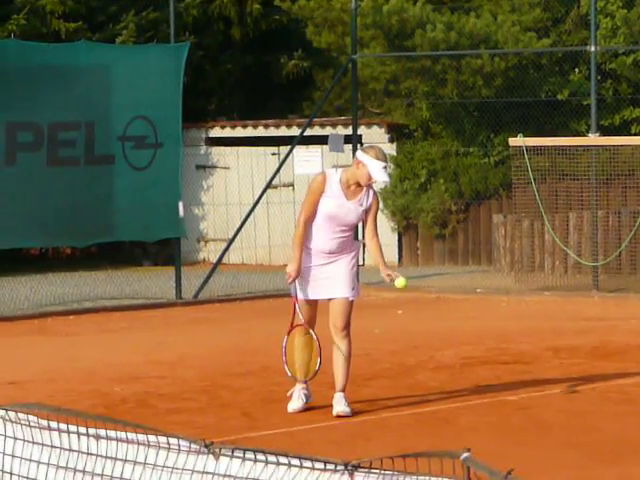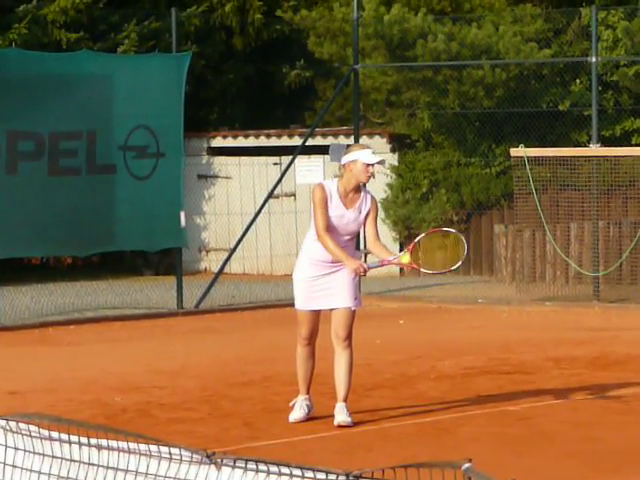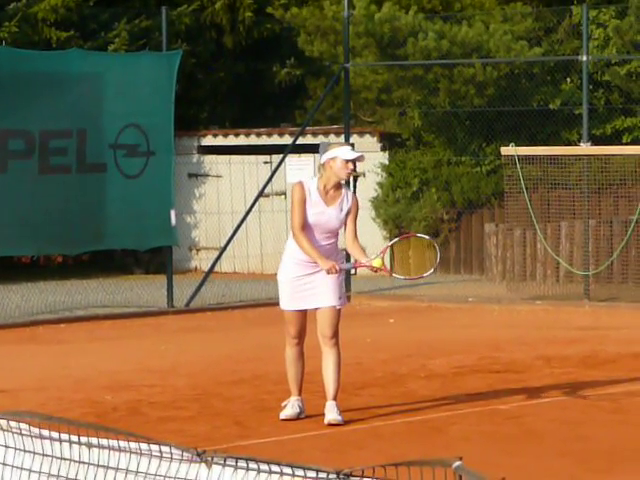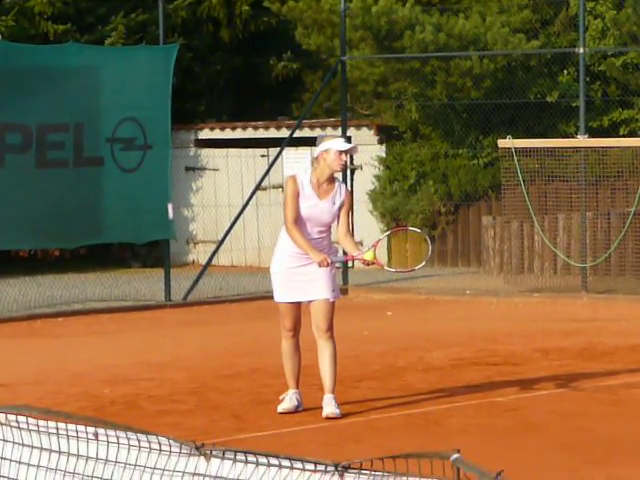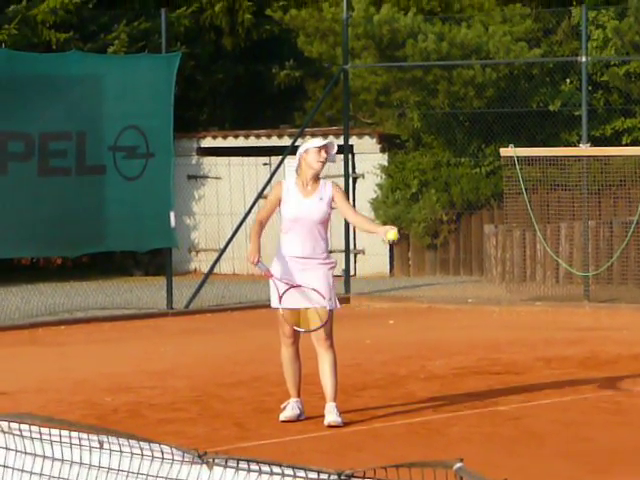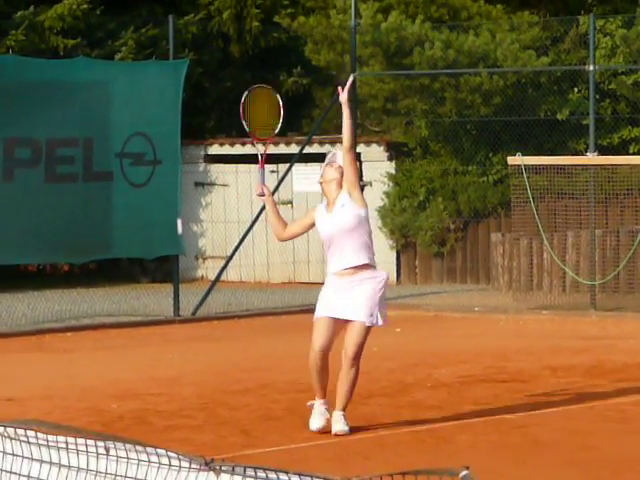
dt=0.7s
person 1, frame 1
left shoulder: (371, 197)
right shoulder: (324, 180)
left elbow: (371, 237)
right elbow: (303, 220)
left wrist: (382, 267)
right wrist: (295, 260)
left hip: (342, 261)
right hip: (310, 259)
left knee: (341, 330)
right knee: (305, 327)
left ankle: (340, 396)
right ankle: (301, 389)
person 1, frame 2
left shoulder: (369, 202)
right shoulder: (322, 190)
left elbow: (372, 242)
right elbow: (322, 233)
left wrist: (395, 258)
right wrist: (348, 260)
left hip: (344, 272)
right hip: (311, 268)
left knee: (343, 340)
right knee: (305, 339)
left ankle: (341, 406)
right ankle: (303, 399)
person 1, frame 3
left shoulder: (350, 200)
right shoulder: (302, 189)
left elbow: (351, 240)
right elbow: (298, 231)
left wrist: (368, 260)
right wrist: (320, 259)
left hip: (329, 272)
right hip: (296, 269)
left knee: (330, 339)
right knee: (294, 339)
left ankle: (331, 404)
right ankle: (295, 400)
person 1, frame 4
left shoulder: (343, 193)
right shoulder: (295, 183)
left elbow: (343, 233)
right elbow: (291, 224)
left wrist: (360, 254)
right wrist: (312, 252)
left hip: (321, 266)
right hip: (288, 263)
left knee: (324, 332)
right knee: (289, 332)
left ankle: (329, 398)
right ankle: (293, 394)
person 1, frame 5
left shoulder: (331, 189)
right shoulder: (283, 188)
left elbow: (354, 217)
right elbow: (260, 220)
left wrist: (380, 229)
right wrist: (254, 245)
left hip: (318, 271)
right hip: (286, 269)
left knee: (323, 341)
right knee: (288, 339)
left ankle: (332, 407)
right ankle: (295, 402)
person 1, frame 6
left shoulder: (352, 191)
right shoulder: (318, 213)
left elbow: (348, 147)
right elbow: (283, 232)
left wrist: (346, 105)
right wrist: (268, 199)
left hip: (365, 284)
right hip: (335, 286)
left knee: (350, 356)
right knee: (318, 350)
left ankle: (339, 412)
right ankle: (320, 403)
